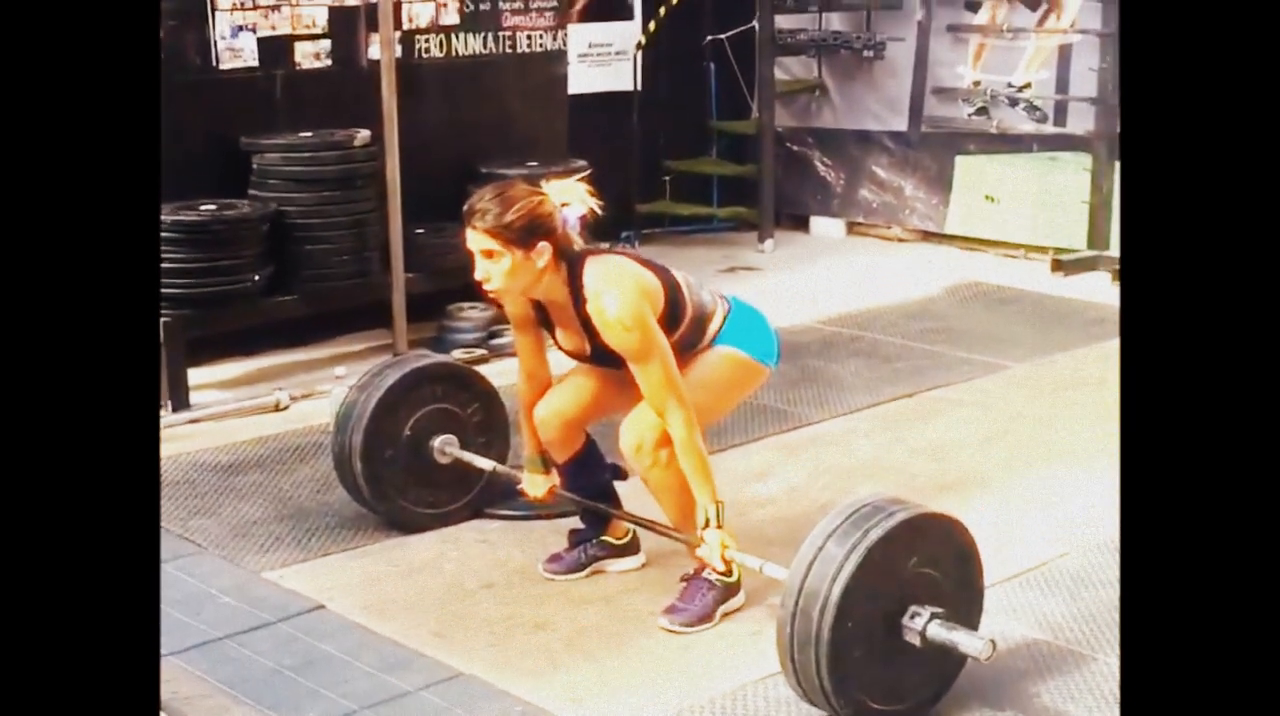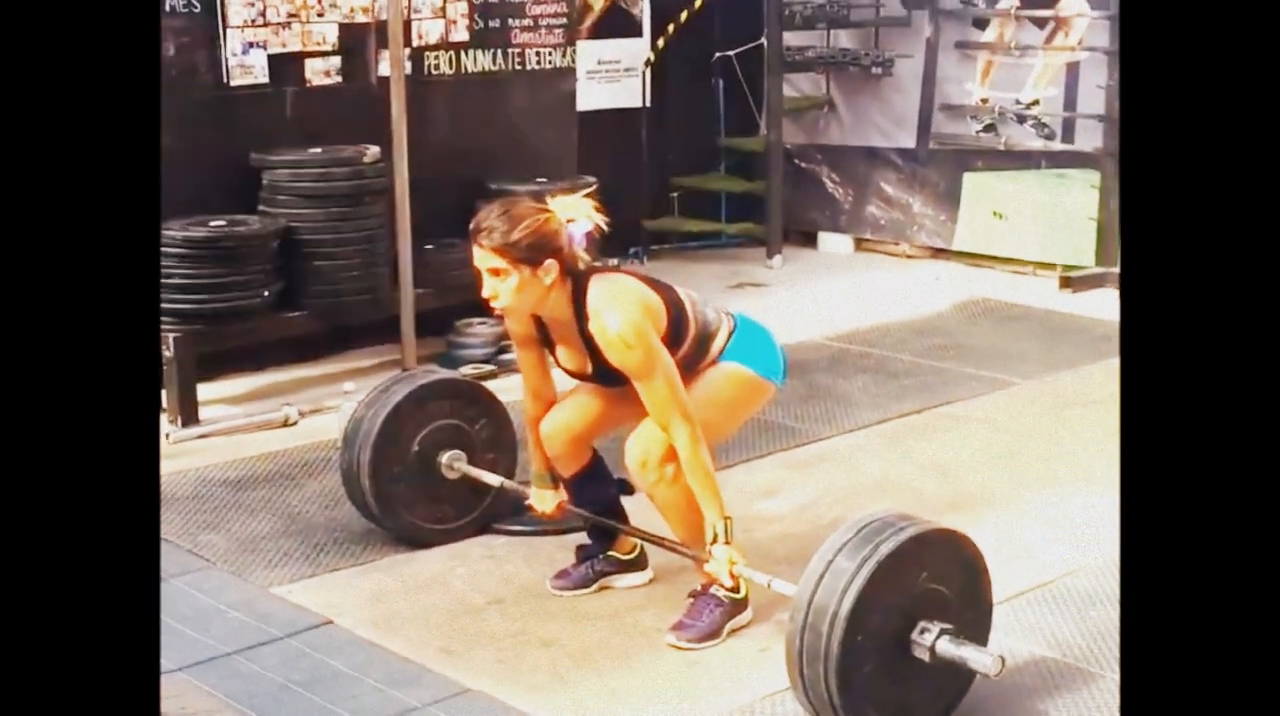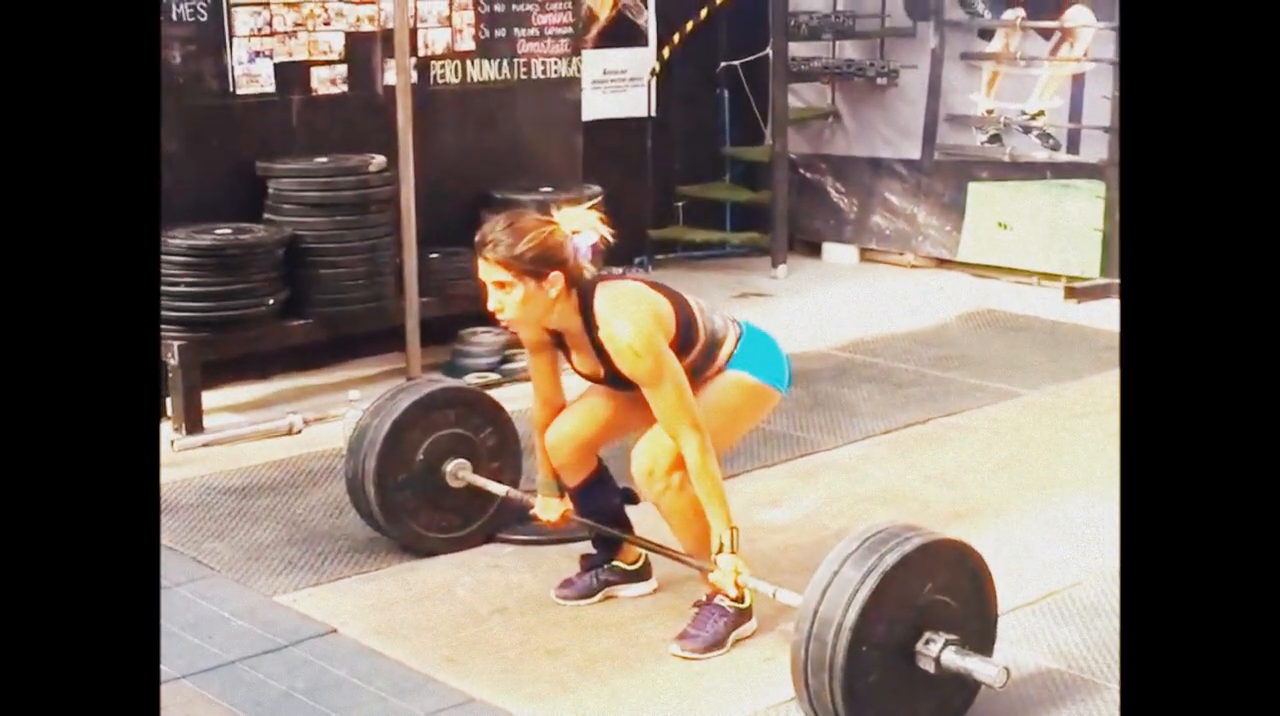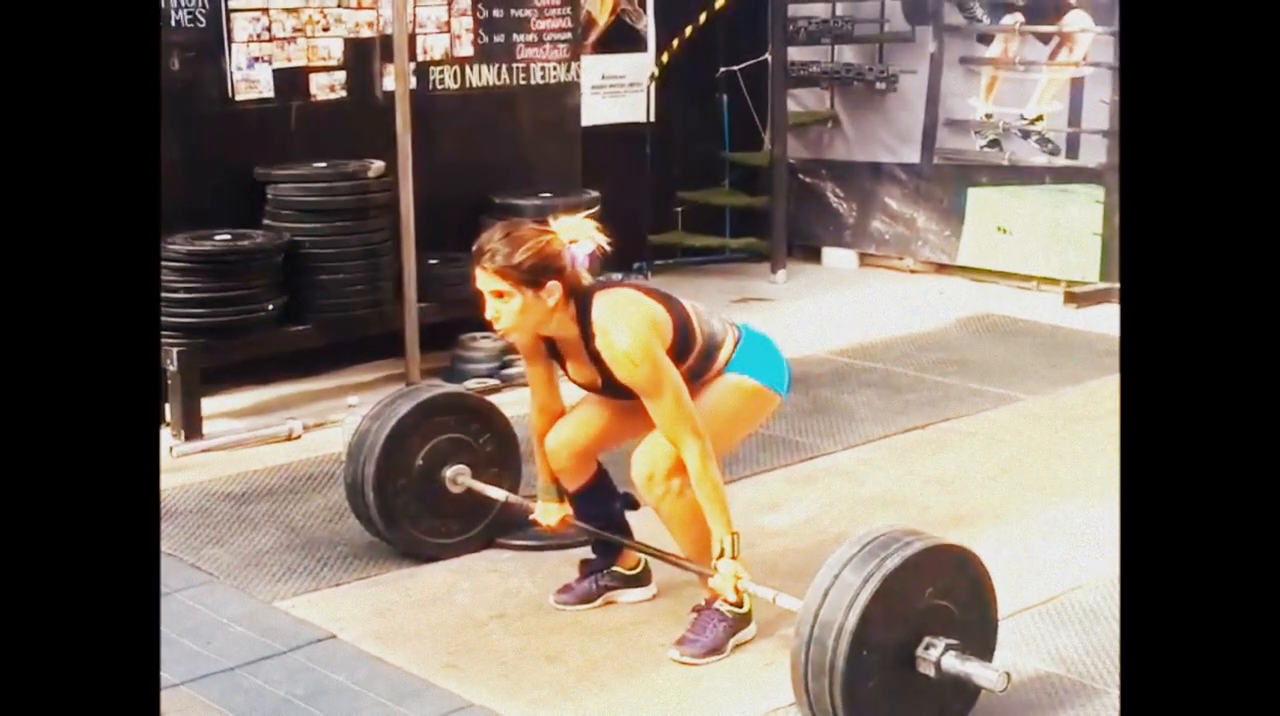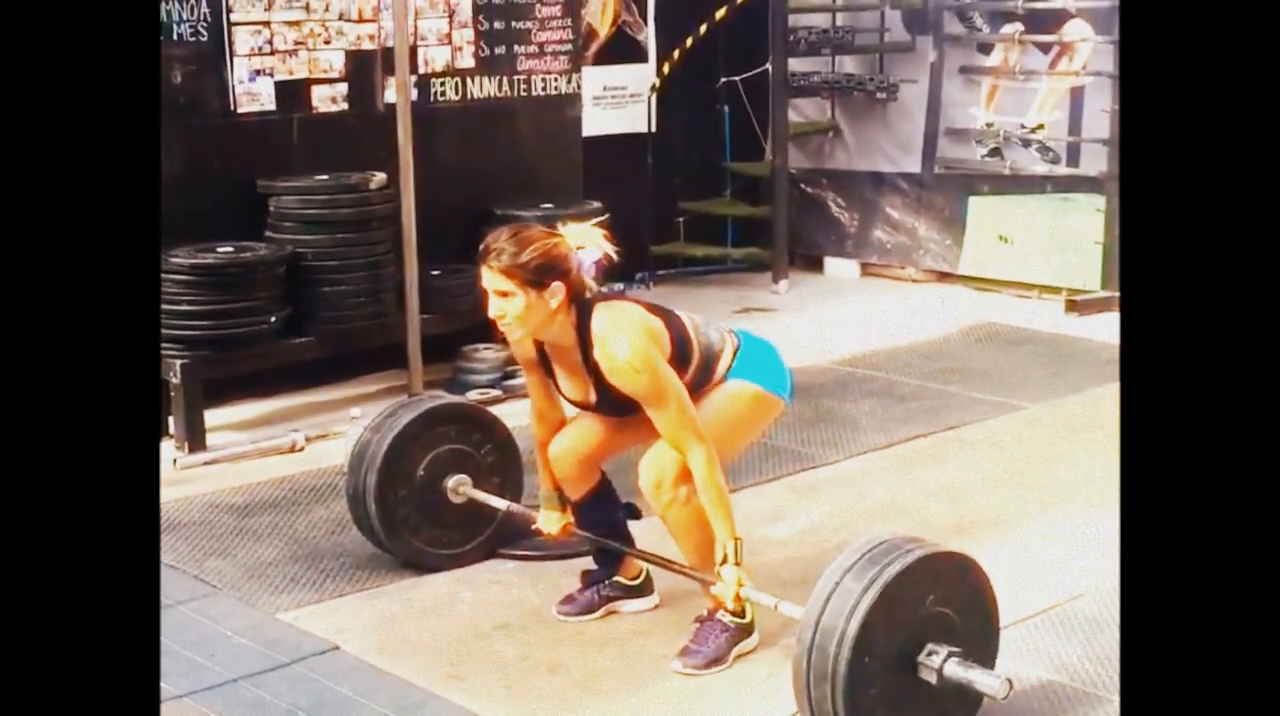
dt=0.5s
person 1, frame 1
left shoulder: (610, 301)
right shoulder: (521, 292)
left elbow: (676, 414)
right elbow: (532, 381)
left wrist: (711, 519)
right wrist: (535, 463)
left hip: (733, 339)
right hip: (668, 341)
left knee: (641, 437)
right knee: (553, 417)
left ankle: (717, 572)
right ankle: (610, 536)
person 1, frame 2
left shoulder: (613, 319)
right shoulder: (524, 311)
left elbow: (682, 430)
right elbow: (538, 401)
left wrist: (719, 535)
right wrist: (543, 480)
left hip: (739, 355)
right hip: (671, 357)
left knee: (646, 453)
right knee: (559, 431)
left ankle: (725, 588)
right ankle: (618, 552)
person 1, frame 3
left shoulder: (622, 326)
right shoulder: (536, 316)
left elbow: (691, 437)
right elbow: (546, 406)
left wrist: (725, 544)
right wrist: (548, 488)
left hip: (744, 364)
right hip: (678, 365)
left knee: (653, 463)
right knee: (565, 440)
left ankle: (729, 600)
right ankle: (622, 561)
person 1, frame 4
left shoulder: (620, 336)
right shoulder: (530, 327)
left elbow: (692, 444)
right elbow: (546, 414)
left wrist: (726, 550)
right wrist: (549, 492)
left hip: (745, 366)
right hip: (679, 369)
left knee: (653, 467)
right knee: (565, 446)
left ankle: (728, 604)
right ankle: (623, 567)
person 1, frame 5
left shoulder: (618, 346)
right shoulder: (528, 335)
left elbow: (696, 449)
right elbow: (546, 421)
left wrist: (728, 555)
right wrist: (551, 501)
left hip: (745, 373)
right hip: (680, 377)
left knee: (661, 474)
right knee: (568, 454)
left ankle: (730, 614)
right ankle: (624, 576)
